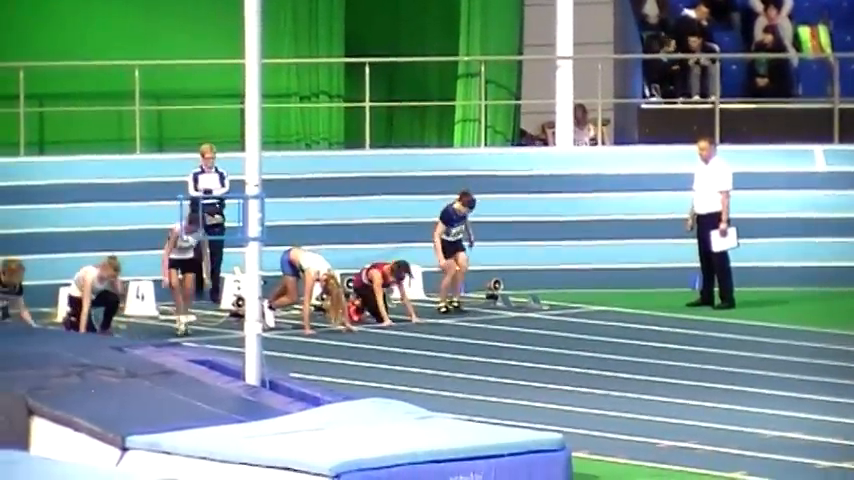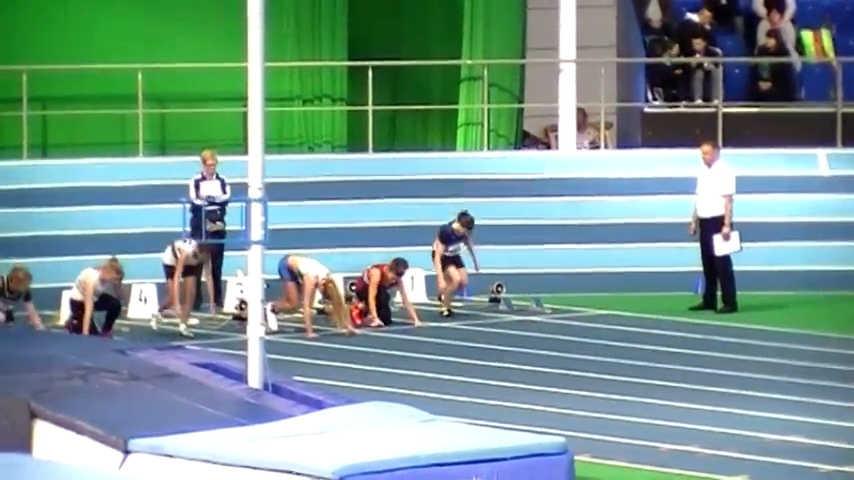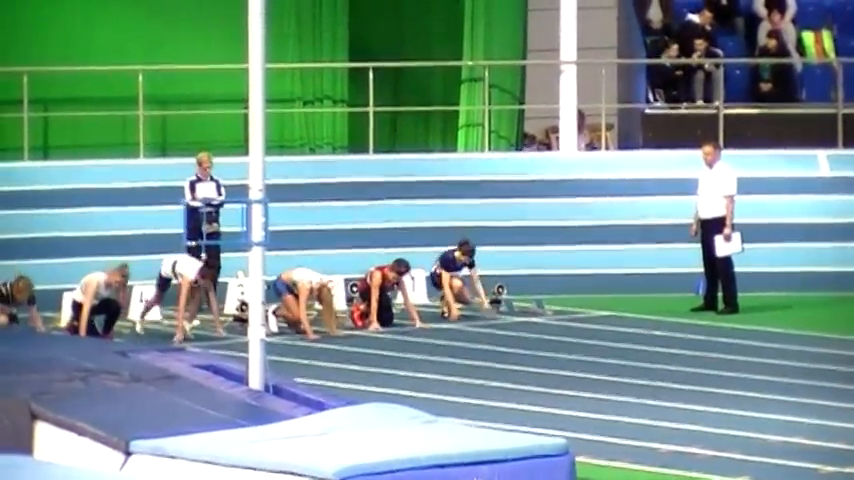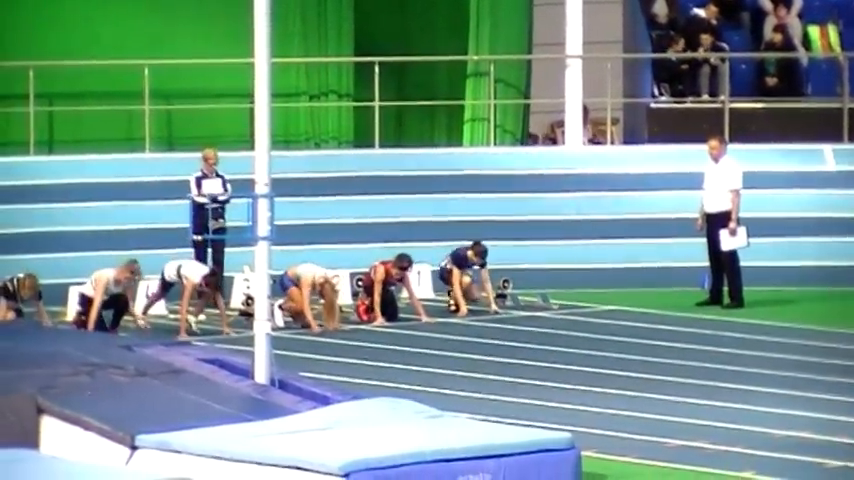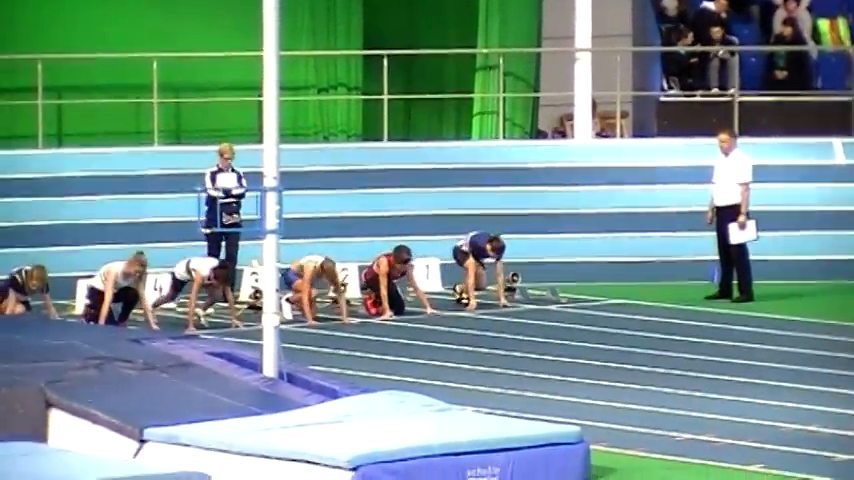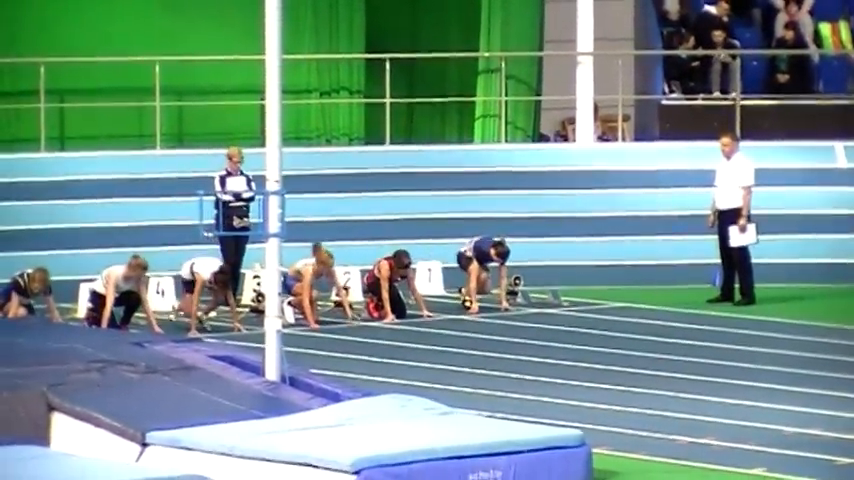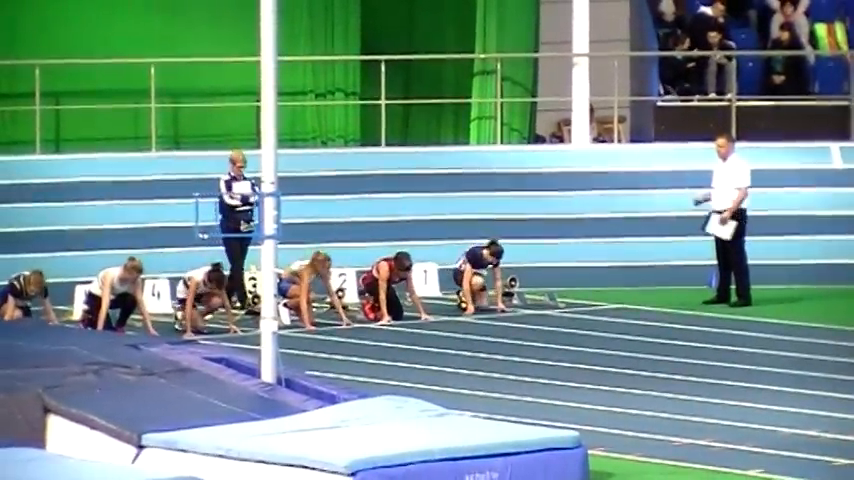
dt=0.3s
person 1, frame 1
left shoulder: (721, 168)
right shoulder: (699, 168)
left elbow: (725, 196)
left wrist: (724, 221)
right wrist: (691, 217)
left hip: (715, 218)
right hip: (702, 218)
left knee: (719, 260)
right knee: (705, 259)
left ankle: (727, 299)
right ankle: (706, 296)
person 1, frame 2
left shoulder: (724, 172)
right shoulder: (702, 173)
left elbow: (728, 200)
left wrist: (727, 225)
right wrist: (694, 221)
left hip: (718, 221)
right hip: (705, 222)
left knee: (722, 263)
right knee: (708, 264)
left ankle: (730, 303)
right ankle: (709, 300)
person 1, frame 3
left shoulder: (725, 173)
right shoulder: (703, 173)
left elbow: (729, 201)
left wrist: (728, 226)
right wrist: (695, 222)
left hip: (719, 222)
right hip: (706, 223)
left knee: (723, 264)
right knee: (709, 265)
left ankle: (731, 304)
right ankle: (710, 301)
person 1, frame 4
left shoulder: (731, 167)
right shoulder: (709, 168)
left elbow: (735, 195)
left wrist: (733, 220)
right wrist: (701, 216)
left hip: (725, 217)
right hip: (711, 217)
left knee: (729, 258)
right knee: (714, 259)
left ankle: (736, 298)
right ankle: (715, 296)
person 1, frame 5
left shoulder: (741, 161)
right shoulder: (719, 161)
left elbow: (745, 189)
left wrist: (743, 213)
right wrist: (711, 209)
left hip: (734, 210)
right hip: (721, 210)
left knee: (738, 251)
right knee: (724, 252)
left ankle: (746, 292)
right ankle: (725, 289)
person 1, frame 6
left shoulder: (743, 164)
right shoulder: (721, 165)
left elbow: (747, 192)
left wrist: (744, 216)
right wrist: (713, 213)
left hip: (737, 214)
right hip: (723, 214)
left knee: (740, 255)
right knee: (726, 255)
left ankle: (748, 295)
right ankle: (726, 293)
person 1, frame 7
left shoulder: (739, 165)
right shoulder: (718, 166)
left elbow: (743, 193)
left wrist: (730, 212)
right wrist: (703, 198)
left hip: (733, 215)
right hip: (719, 215)
left knee: (736, 256)
right knee: (722, 257)
left ankle: (744, 296)
right ankle: (722, 294)
person 2, frame 1
left shoulder: (221, 174)
right shoulder: (194, 174)
left elbow: (226, 190)
right elbow: (192, 194)
left wrist: (208, 192)
right wrist: (215, 193)
left hip: (217, 218)
right hip: (199, 218)
left knee: (217, 256)
right knee: (198, 254)
left ankle: (215, 292)
right ankle: (198, 286)
person 2, frame 2
left shoulder: (222, 180)
right shoulder: (196, 181)
left elbow: (227, 198)
right elbow: (194, 201)
left wrist: (207, 200)
right wrist: (216, 200)
left hip: (217, 223)
right hip: (200, 224)
left knee: (217, 261)
left ankle: (217, 296)
right ankle: (196, 298)
person 2, frame 3
left shoulder: (216, 182)
right shoulder: (190, 183)
left elbow: (222, 200)
right elbow: (190, 203)
left wrist: (204, 201)
right wrist: (211, 202)
left hip: (212, 226)
right hip: (195, 227)
left knee: (214, 262)
person 2, frame 4
left shoulder: (222, 178)
right shoulder: (196, 179)
left elbow: (227, 196)
right elbow: (196, 199)
left wrist: (209, 197)
right wrist: (217, 198)
left hip: (218, 222)
right hip: (201, 223)
left knee: (218, 259)
right knee: (201, 260)
left ankle: (218, 293)
person 2, frame 5
left shoulder: (238, 173)
right shoulder: (211, 173)
left elbow: (242, 191)
right elbow: (211, 193)
left wrist: (223, 191)
right wrist: (232, 192)
left hip: (233, 218)
right hip: (214, 218)
left knee: (232, 255)
right knee: (213, 254)
left ankle: (229, 290)
person 2, frame 6
left shoulder: (246, 177)
right shoulder: (220, 177)
left elbow: (252, 195)
right elbow: (221, 197)
left wrist: (232, 194)
right wrist: (241, 196)
left hip: (242, 222)
right hip: (226, 224)
left knee: (237, 261)
right knee: (230, 261)
left ankle: (230, 294)
person 2, frame 7
left shoulder: (249, 181)
right shoulder: (225, 182)
left elbow: (256, 198)
right elbow: (228, 201)
left wrist: (239, 198)
right wrist: (246, 199)
left hip: (245, 226)
right hip: (230, 227)
left knee: (238, 265)
right knee: (237, 266)
left ankle: (227, 296)
right ankle: (242, 300)
